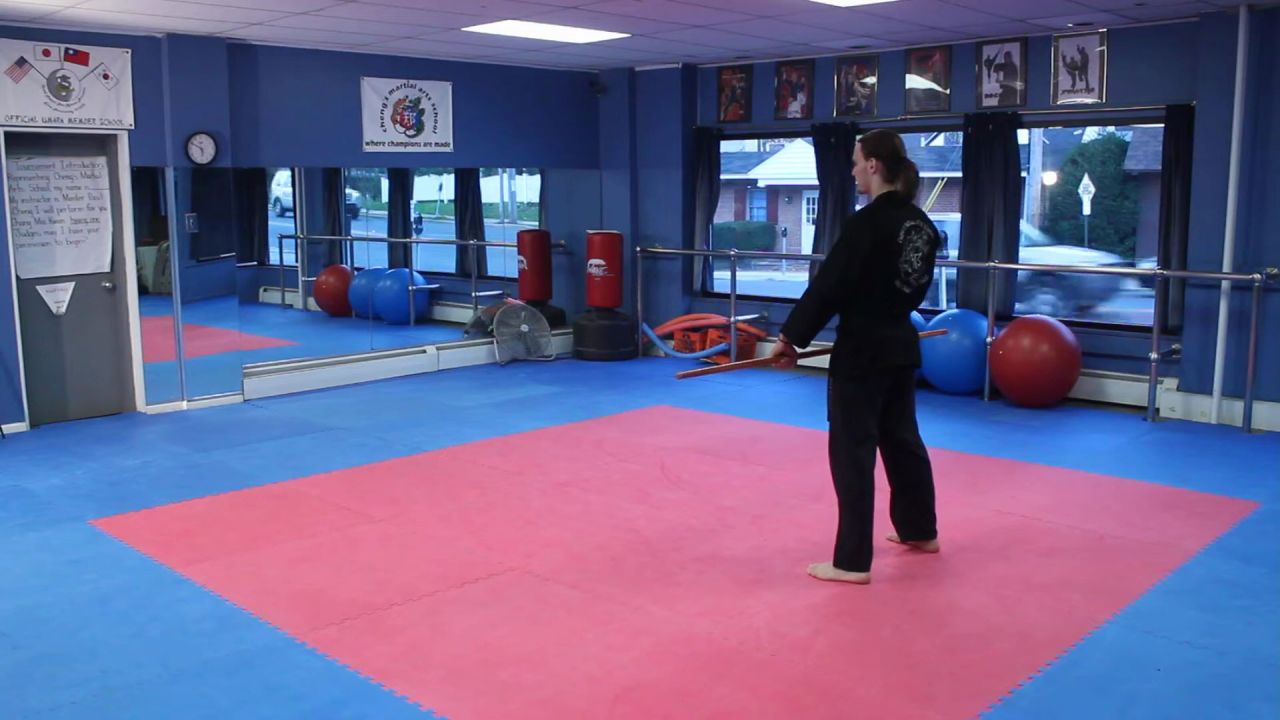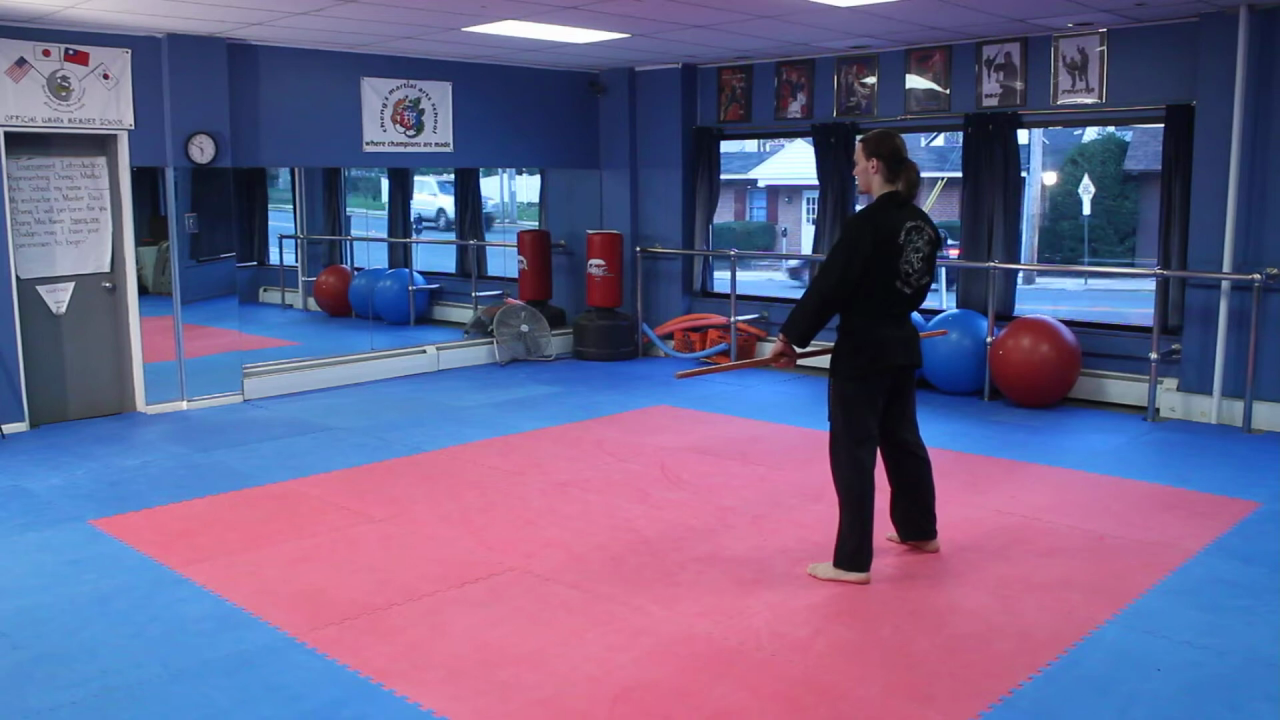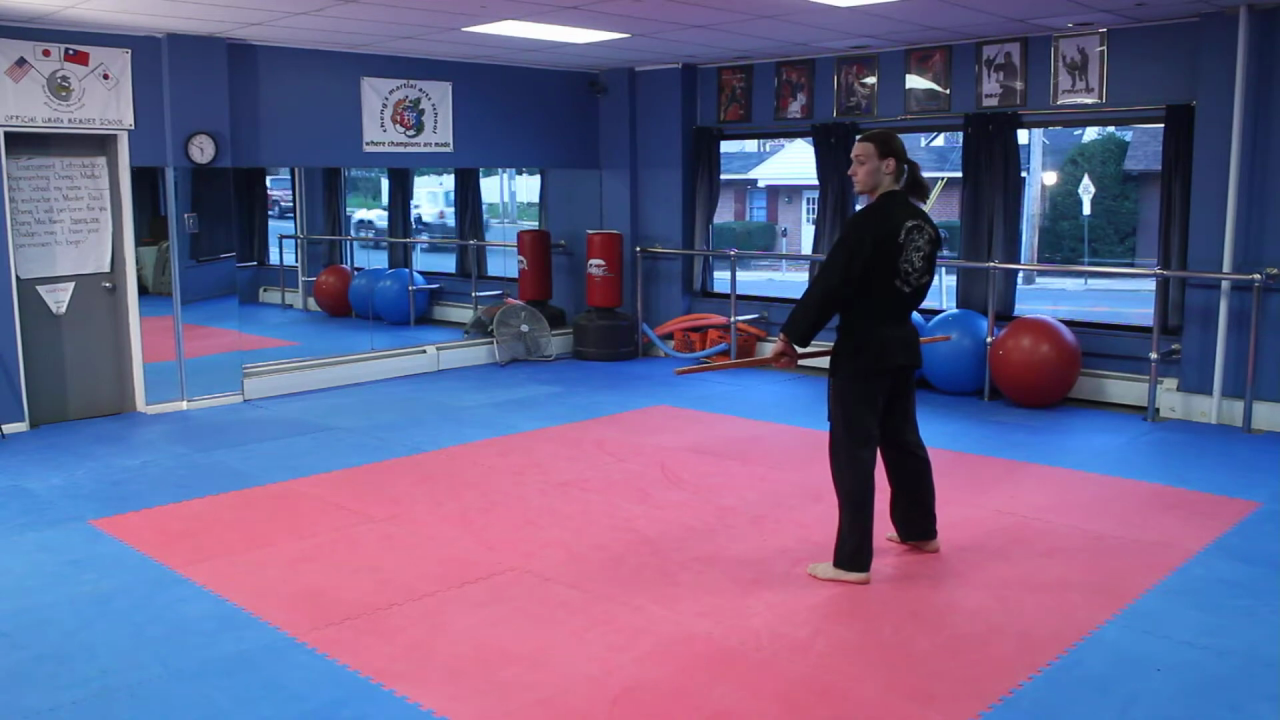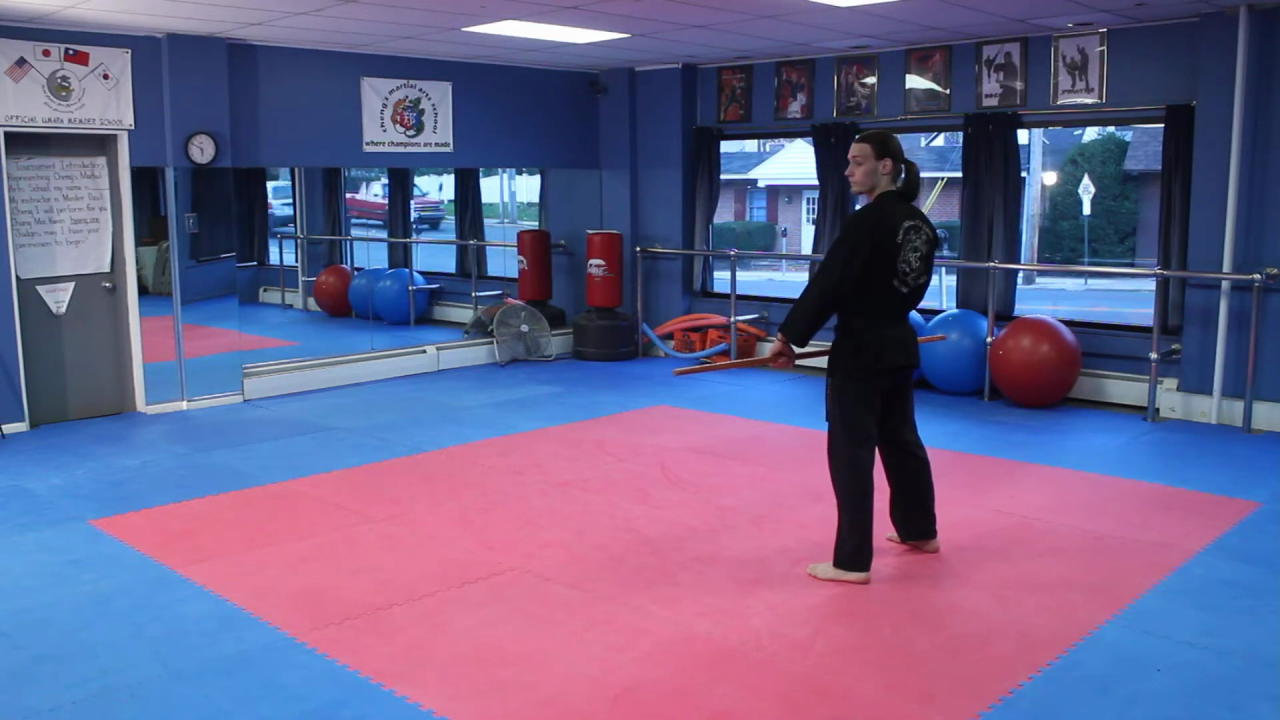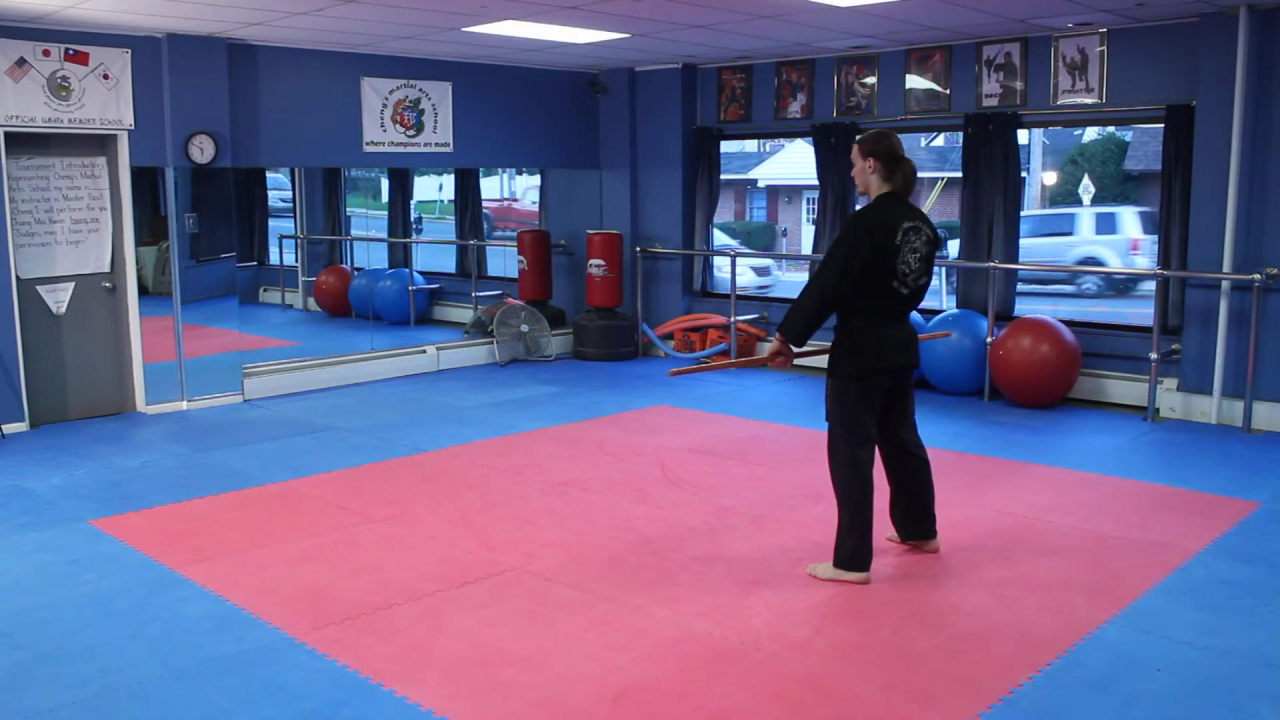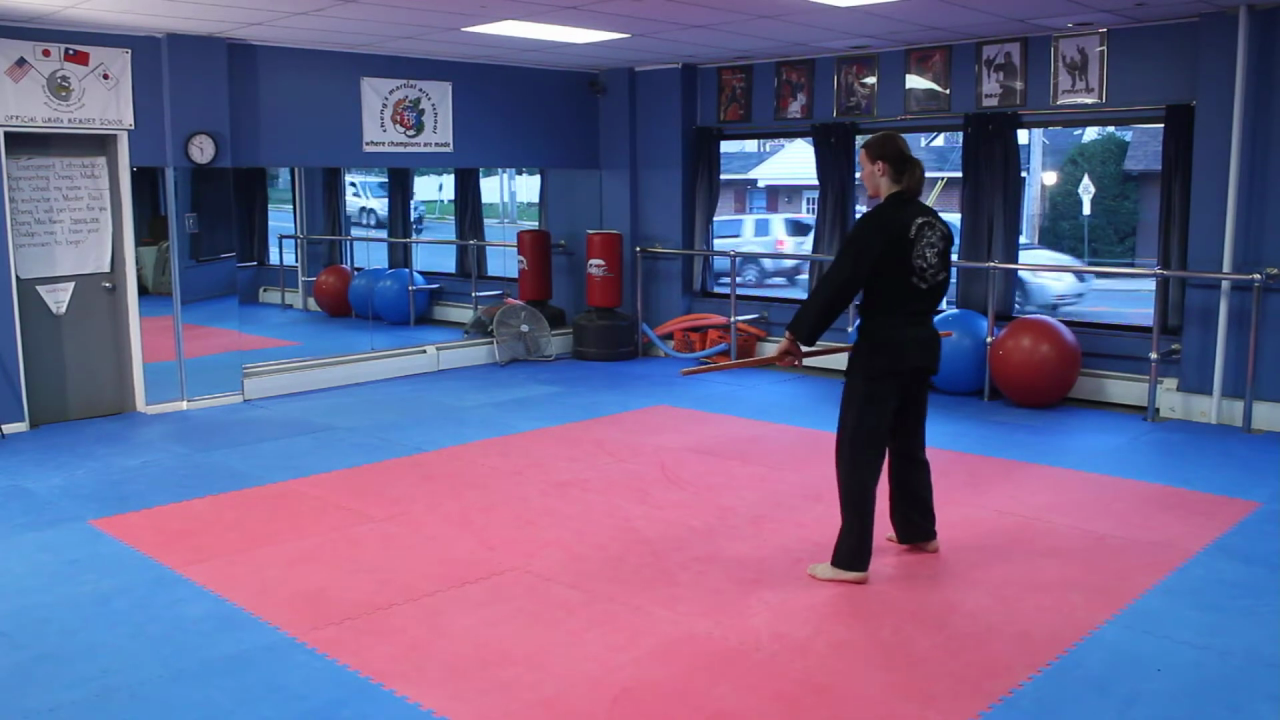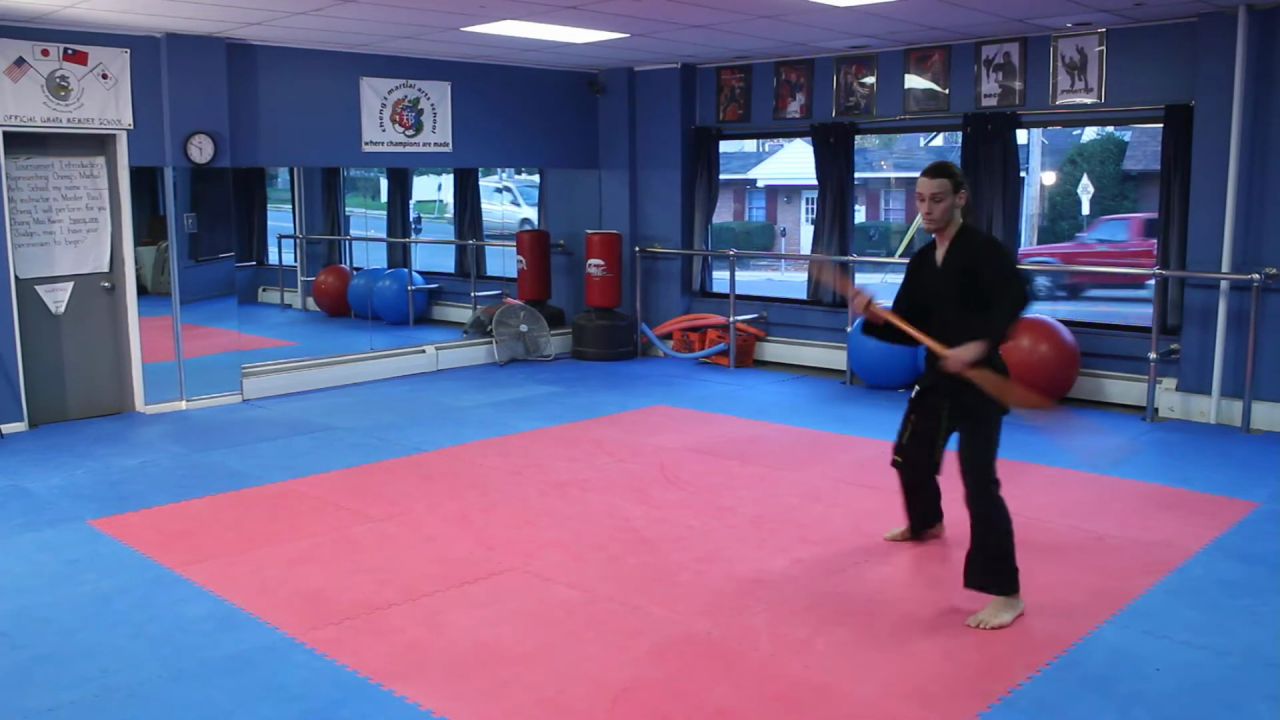
dt=0.7s
person 1, frame 1
left shoulder: (866, 223)
right shoulder: (921, 223)
left elbow: (828, 286)
left wrist: (790, 337)
left hip: (862, 350)
right hip: (900, 345)
left knee: (853, 450)
right knee: (902, 437)
left ankle: (852, 561)
right ankle: (920, 530)
person 1, frame 2
left shoulder: (867, 224)
right shoulder: (922, 223)
left elbow: (828, 286)
left wrist: (789, 338)
left hip: (863, 350)
right hip: (901, 345)
left knee: (854, 451)
right knee: (902, 438)
left ankle: (853, 562)
right ankle: (920, 530)
person 1, frame 3
left shoulder: (868, 222)
right shoulder: (922, 223)
left elbow: (829, 285)
left wrist: (789, 337)
left hip: (863, 349)
right hip: (901, 344)
left knee: (854, 451)
right knee: (902, 438)
left ankle: (852, 562)
right ankle: (920, 531)
person 1, frame 4
left shoulder: (867, 222)
right shoulder: (919, 223)
left elbow: (827, 285)
left wrist: (788, 337)
left hip: (861, 349)
right hip: (899, 344)
left knee: (852, 451)
right knee: (900, 438)
left ankle: (853, 562)
right ankle: (920, 530)
person 1, frame 5
left shoulder: (866, 223)
right shoulder: (921, 224)
left elbow: (826, 285)
left wrist: (786, 337)
left hip: (861, 350)
right hip: (900, 345)
left knee: (852, 451)
right knee: (902, 438)
left ankle: (853, 562)
right ankle: (921, 530)
person 1, frame 6
left shoulder: (879, 222)
right shoulder: (933, 221)
left elbow: (838, 283)
left wrist: (796, 335)
left hip: (883, 348)
right hip: (921, 344)
left knee: (859, 450)
right knee: (908, 443)
left ankle: (850, 560)
right ankle: (918, 531)
person 1, frame 7
left shoulder: (983, 247)
right shoulder: (923, 260)
left elbow: (1011, 296)
right elbow: (906, 326)
left wrist: (977, 343)
right wrist: (872, 314)
left hip: (980, 381)
right hip: (938, 376)
left knee: (978, 481)
right knee: (909, 454)
left ankle: (1003, 591)
right ankle: (926, 523)
